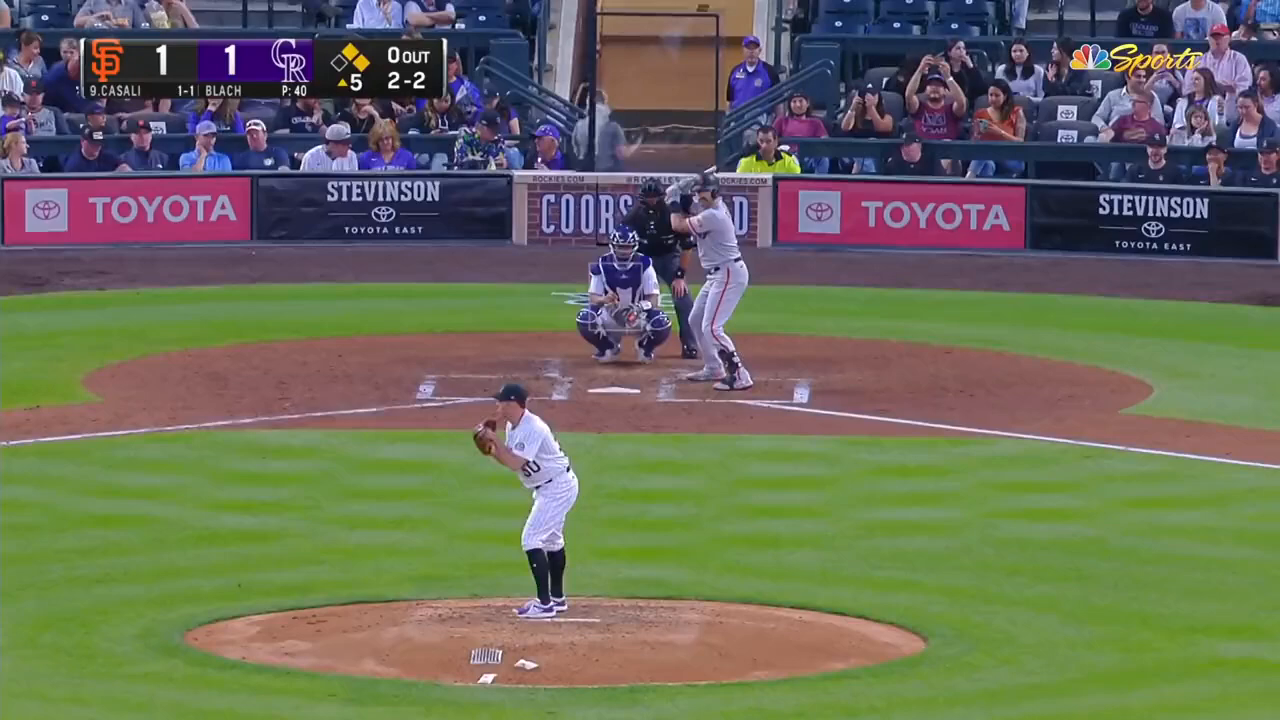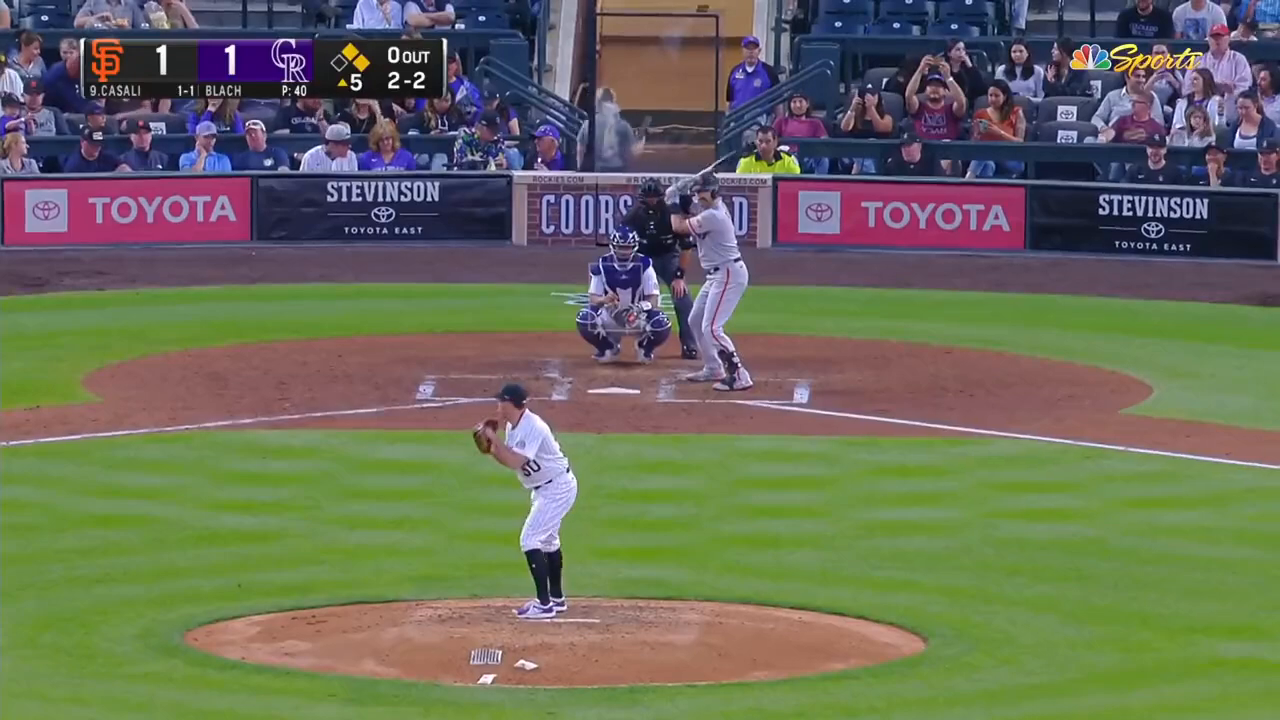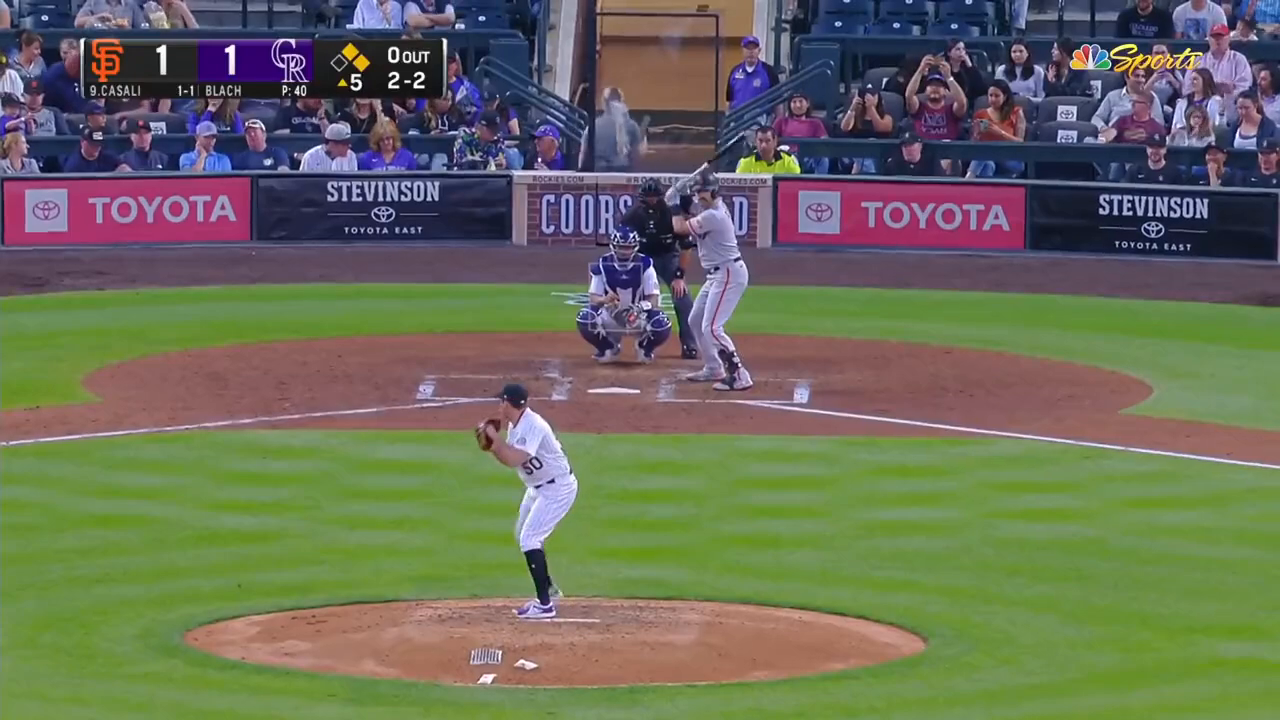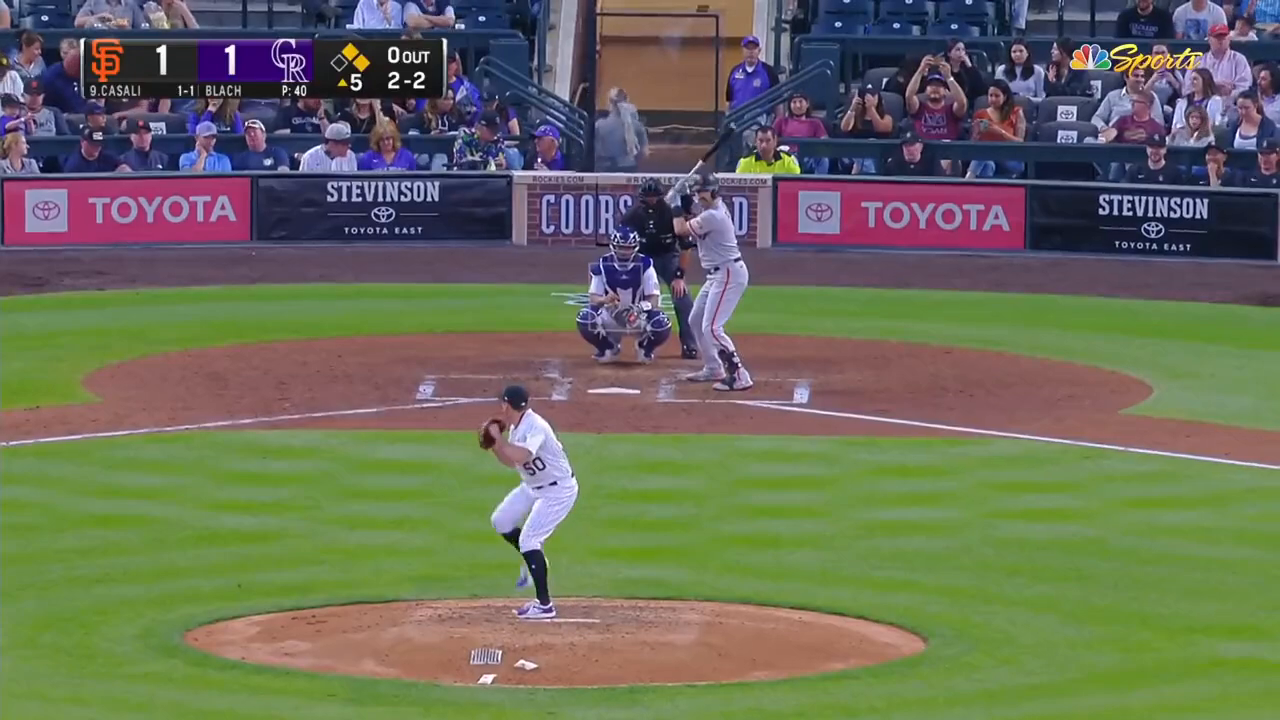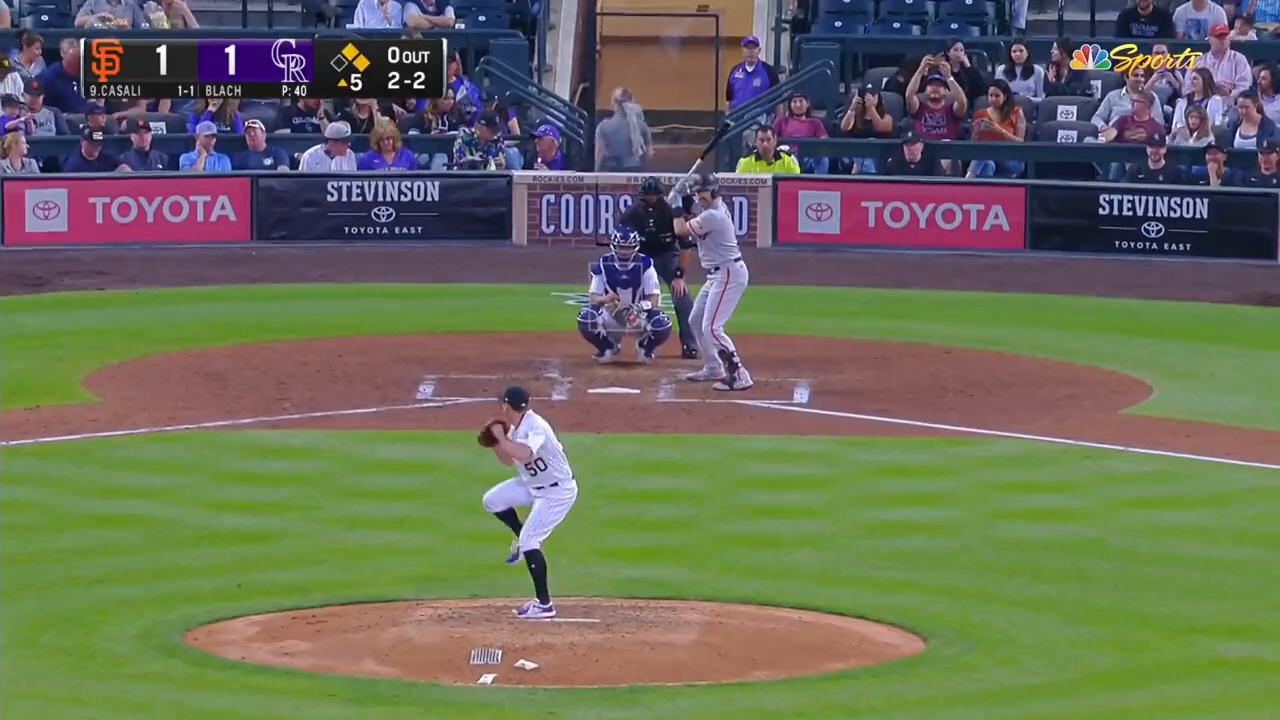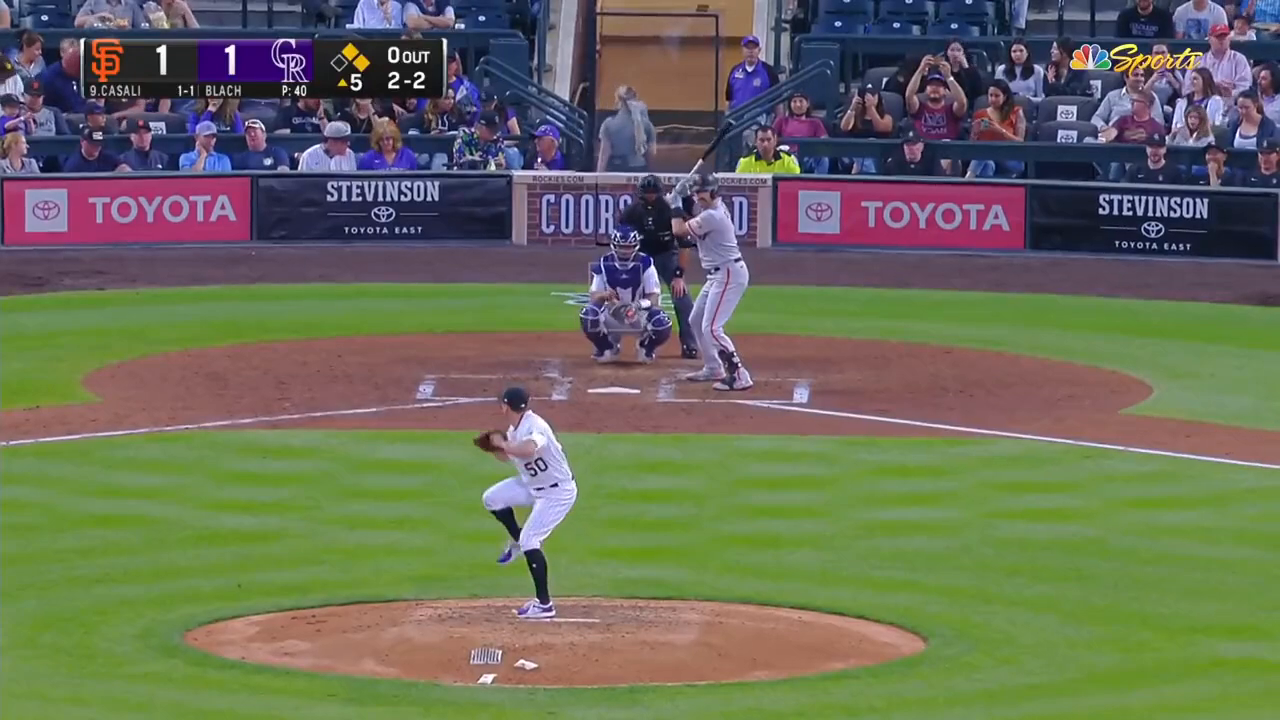
dt=0.1s
person 1, frame 1
left shoulder: (531, 428)
right shoulder: (512, 426)
left elbow: (515, 464)
right elbow: (508, 460)
left wrist: (494, 440)
right wrist: (489, 445)
left hip: (558, 489)
right hip: (547, 488)
left knee: (531, 539)
right knee: (551, 540)
left ankle: (545, 603)
right ankle: (557, 598)
person 1, frame 2
left shoulder: (532, 427)
right shoulder: (512, 426)
left elbow: (515, 462)
right elbow: (508, 460)
left wrist: (494, 438)
right wrist: (489, 445)
left hip: (557, 489)
right hip: (544, 489)
left knee: (529, 540)
right knee: (548, 541)
left ankle: (544, 604)
right ankle: (557, 598)
person 1, frame 3
left shoulder: (532, 425)
right shoulder: (515, 426)
left elbow: (517, 459)
right elbow: (508, 461)
left wrist: (496, 437)
right wrist: (491, 442)
left hip: (557, 489)
right hip: (538, 487)
left knee: (528, 540)
right knee: (531, 539)
left ankle: (544, 604)
right ankle: (549, 589)
person 1, frame 4
left shoulder: (534, 426)
right shoulder: (516, 427)
left elbow: (518, 457)
right elbow: (509, 461)
left wrist: (498, 436)
right wrist: (493, 442)
left hip: (558, 492)
right hip: (535, 488)
left knee: (528, 541)
right knee: (500, 521)
left ankle: (544, 604)
right ankle: (531, 560)
person 1, frame 5
left shoulder: (534, 426)
right shoulder: (516, 426)
left elbow: (521, 454)
right elbow: (507, 459)
left wrist: (500, 436)
right wrist: (497, 438)
left hip: (558, 492)
right hip: (532, 486)
left knee: (529, 541)
right knee: (492, 501)
left ankle: (544, 604)
right ankle: (522, 539)
person 1, frame 6
left shoulder: (534, 426)
right shoulder: (516, 427)
left elbow: (527, 450)
right elbow: (505, 456)
left wrist: (500, 441)
right wrist: (496, 443)
left hip: (558, 493)
right hip: (532, 486)
left knee: (529, 540)
right knee: (492, 499)
left ankle: (544, 604)
right ankle: (517, 539)
person 2, frame 1
left shoulder: (713, 215)
right shoulder: (708, 207)
left elbow: (678, 226)
right elbow: (687, 215)
left wrist: (673, 200)
right wrist: (680, 198)
left hip: (729, 274)
right hip: (717, 274)
left knee: (711, 327)
right knee: (696, 320)
left ankle: (739, 375)
right ankle: (713, 368)
person 2, frame 2
left shoulder: (713, 216)
right shoulder: (707, 208)
left elbow: (678, 227)
right elbow: (688, 215)
left wrist: (673, 201)
right wrist: (680, 198)
left hip: (728, 274)
right hip: (717, 275)
left knee: (711, 327)
right knee: (696, 321)
left ankle: (739, 376)
right ankle: (713, 368)
person 2, frame 3
left shoulder: (713, 215)
right shoulder: (709, 208)
left elbow: (679, 228)
right elbow: (689, 216)
left wrist: (675, 203)
right wrist: (681, 199)
left hip: (729, 274)
right hip: (717, 274)
left knee: (711, 327)
right knee: (696, 321)
left ankle: (739, 375)
right ankle: (714, 368)
person 2, frame 4
left shoulder: (712, 216)
right shoulder: (708, 208)
left elbow: (680, 230)
right elbow: (689, 216)
left wrist: (676, 205)
right wrist: (682, 200)
left hip: (729, 274)
right hip: (717, 274)
left knee: (712, 327)
right knee: (696, 321)
left ankle: (739, 376)
right ankle: (713, 368)
person 2, frame 5
left shoulder: (713, 215)
right shoulder: (708, 208)
left elbow: (681, 230)
right elbow: (690, 216)
left wrist: (676, 205)
right wrist: (681, 199)
left hip: (728, 274)
right hip: (718, 274)
left knee: (711, 327)
right knee: (697, 321)
left ankle: (739, 376)
right ankle: (713, 368)
person 2, frame 6
left shoulder: (712, 216)
right shoulder: (708, 208)
left elbow: (679, 230)
right elbow: (690, 216)
left wrist: (676, 205)
right wrist: (682, 200)
left hip: (729, 274)
right hip: (718, 274)
left knee: (711, 327)
right knee: (697, 321)
left ankle: (739, 376)
right ankle: (713, 368)
person 3, frame 1
left shoulder: (673, 213)
right shoulder: (634, 215)
left elbow: (687, 246)
left wrist: (680, 275)
left hip: (668, 257)
right hip: (642, 258)
left knee: (683, 300)
left ankle: (689, 346)
person 3, frame 2
left shoulder: (672, 213)
right shoulder: (633, 215)
left elbow: (686, 247)
left wrist: (679, 276)
left hip: (668, 257)
left knee: (683, 300)
left ankle: (689, 346)
person 3, frame 3
left shoulder: (672, 213)
right shoulder: (633, 215)
left elbow: (686, 246)
left wrist: (679, 275)
left hip: (668, 256)
left knee: (683, 299)
left ankle: (689, 346)
person 3, frame 4
left shoulder: (672, 212)
right shoulder: (633, 215)
left elbow: (686, 246)
left wrist: (679, 275)
left hip: (668, 256)
left knee: (683, 299)
left ankle: (689, 346)
person 3, frame 5
left shoulder: (672, 212)
right shoulder: (632, 213)
left elbow: (686, 246)
left wrist: (679, 275)
left hip: (668, 256)
left knee: (683, 299)
left ankle: (690, 345)
person 3, frame 6
left shoulder: (671, 210)
right shoulder: (631, 212)
left elbow: (685, 245)
left wrist: (679, 275)
left hip: (667, 255)
left knee: (682, 298)
left ankle: (689, 345)
person 4, frame 1
left shoulder: (644, 264)
right shoulder: (602, 265)
left elbow: (653, 299)
right elbow: (593, 298)
left wrist: (639, 308)
right wrist: (604, 300)
left hip: (639, 316)
right hip: (612, 316)
left knee: (662, 325)
right knee: (584, 319)
left ankle: (645, 348)
right ankle: (609, 348)
person 4, frame 2
left shoulder: (644, 265)
right shoulder: (602, 265)
left elbow: (653, 299)
right elbow: (593, 298)
left wrist: (639, 308)
right wrist: (604, 300)
left hip: (639, 317)
right hip: (611, 316)
left knee: (661, 325)
right knee: (584, 320)
left ankle: (644, 349)
right ankle: (609, 348)
person 4, frame 3
left shoulder: (644, 265)
right shoulder: (602, 265)
left elbow: (654, 299)
right elbow: (593, 298)
left wrist: (639, 308)
right wrist: (604, 300)
left hip: (639, 317)
right hip: (611, 316)
left knee: (661, 325)
right knee: (585, 319)
left ankle: (645, 348)
right ankle: (609, 348)
person 4, frame 4
left shoulder: (645, 265)
right shoulder: (602, 265)
left elbow: (654, 299)
right elbow: (593, 298)
left wrist: (639, 308)
right wrist: (604, 300)
left hip: (639, 317)
right hip: (611, 316)
left knee: (661, 325)
right knee: (585, 319)
left ankle: (645, 348)
right ankle: (609, 348)
person 4, frame 5
left shoulder: (645, 265)
right shoulder: (603, 265)
left elbow: (654, 299)
right elbow: (593, 298)
left wrist: (639, 308)
right wrist: (604, 299)
left hip: (640, 317)
right hip: (612, 316)
left knee: (662, 325)
right knee: (585, 318)
left ankle: (645, 348)
right ankle: (609, 348)
person 4, frame 6
left shoulder: (645, 264)
right shoulder: (604, 264)
left elbow: (654, 298)
right elbow: (593, 296)
left wrist: (638, 305)
right wrist: (603, 295)
left hip: (640, 315)
right hip: (613, 315)
left knee: (662, 325)
right knee: (588, 316)
left ankle: (646, 348)
right ankle: (609, 348)
